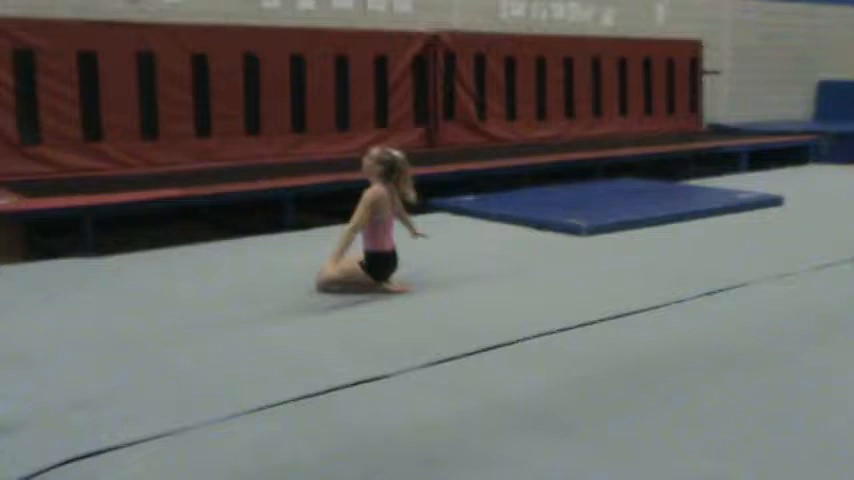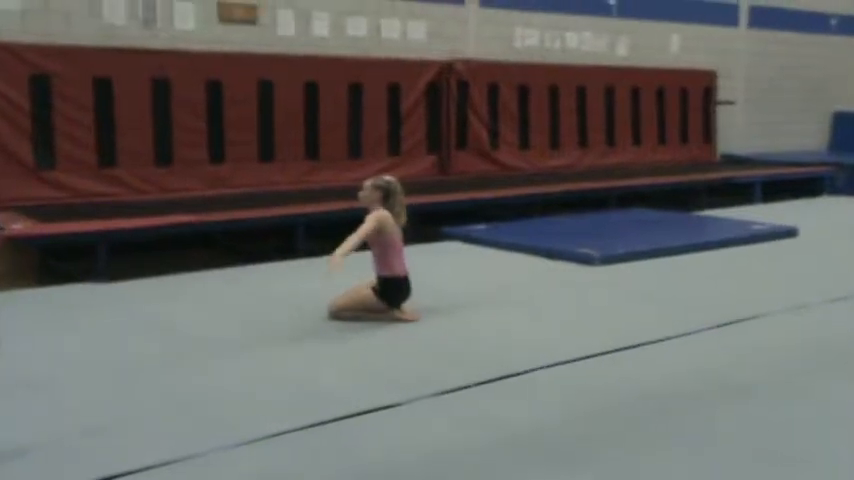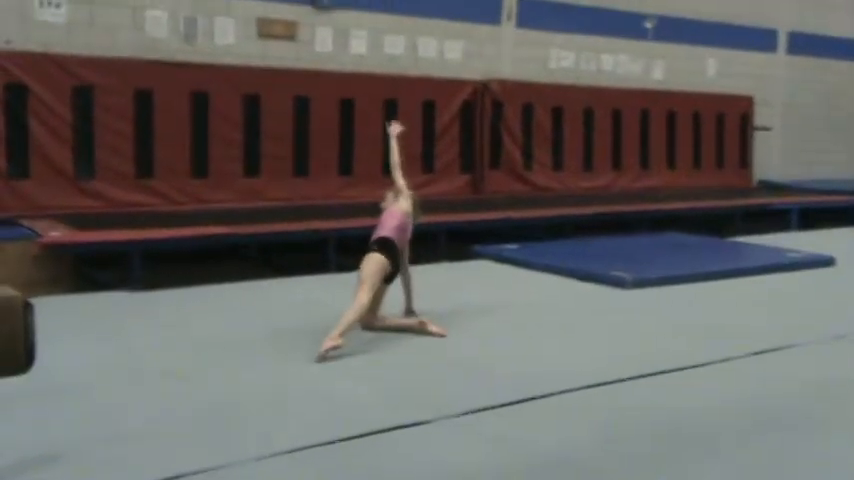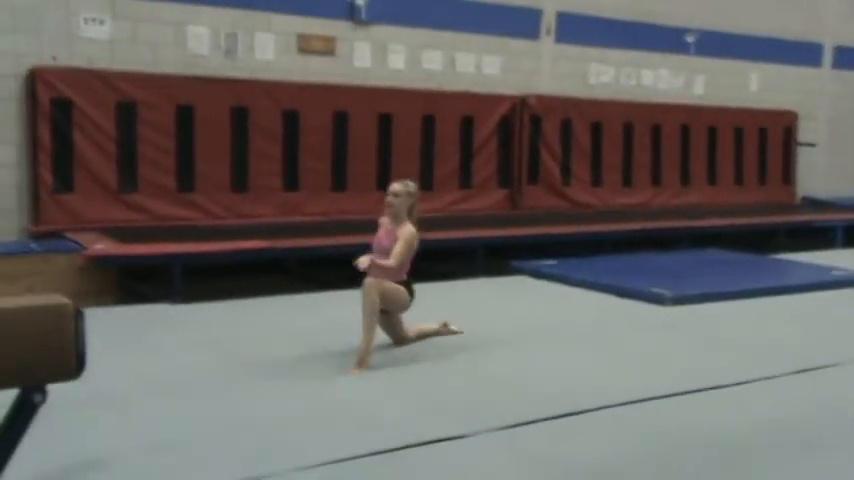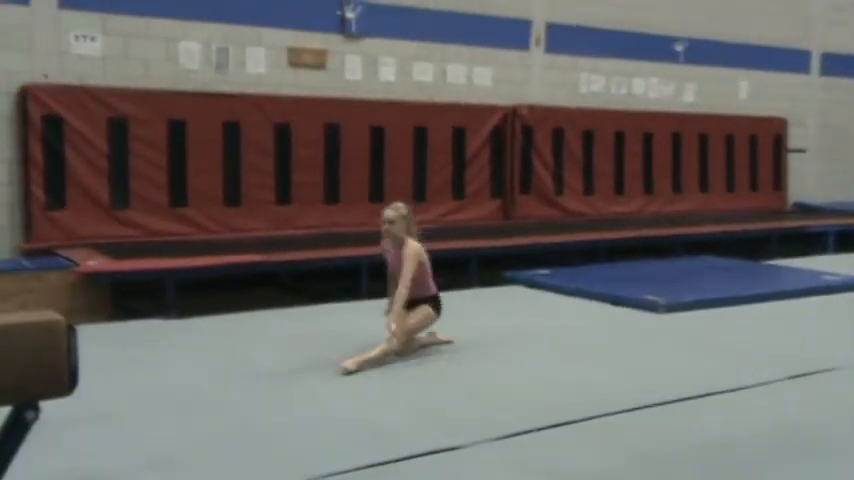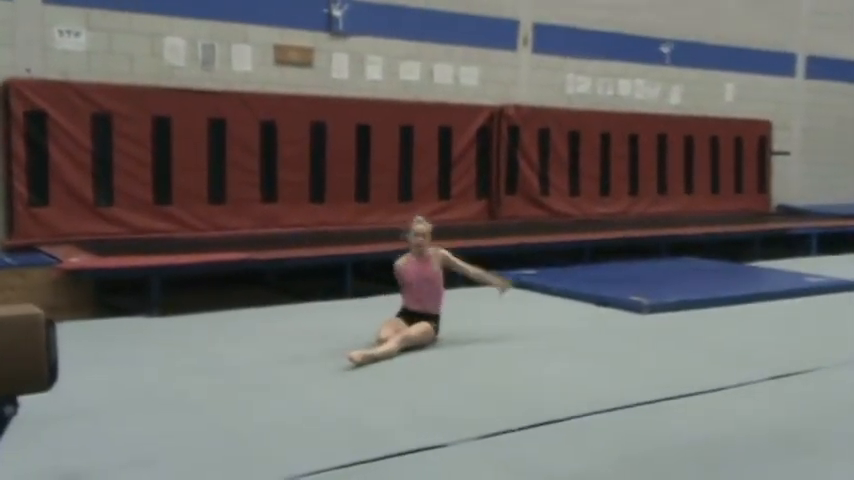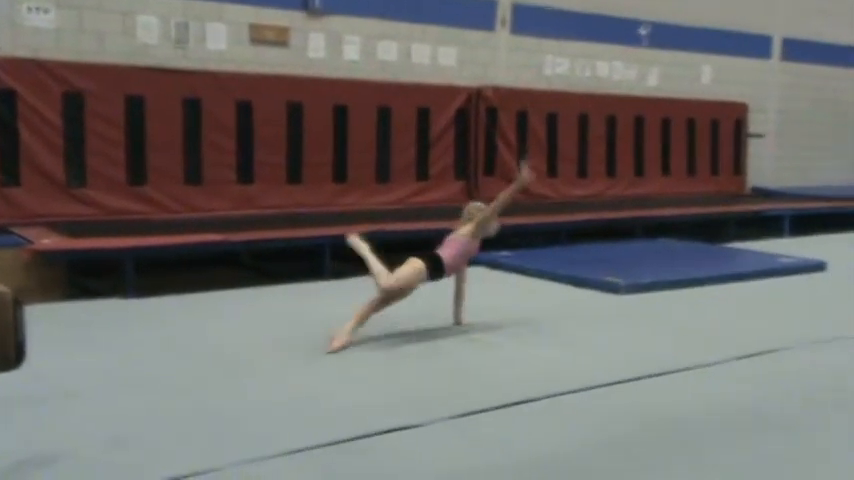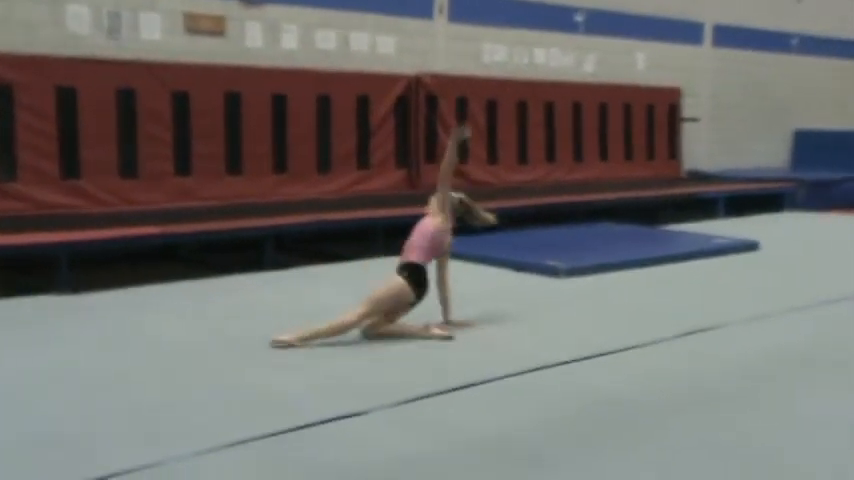
dt=0.7s
person 1, frame 1
left shoulder: (373, 194)
right shoulder: (389, 190)
left elbow: (353, 228)
right elbow: (400, 213)
left wrist: (332, 262)
right wrist: (413, 230)
left hip: (379, 261)
right hip: (387, 257)
left knee: (323, 281)
left ankle: (380, 286)
right ankle: (379, 281)
person 1, frame 2
left shoulder: (377, 216)
right shoulder: (386, 216)
left elbow: (360, 234)
left wrist: (338, 254)
left hip: (392, 287)
right hip: (395, 283)
left knee: (335, 308)
right knee: (343, 299)
left ankle: (392, 313)
right ankle: (389, 307)
person 1, frame 3
left shoulder: (403, 198)
right shoulder: (403, 229)
left elbow: (396, 167)
right elbow: (404, 268)
left wrist: (393, 136)
right wrist: (409, 306)
left hip: (383, 250)
right hip: (390, 258)
left knee: (364, 293)
right knee: (367, 320)
left ankle: (336, 336)
right ankle: (417, 324)
person 1, frame 4
left shoulder: (408, 232)
right shoulder: (383, 222)
left elbow: (393, 265)
left wrist: (371, 260)
left hip: (400, 292)
right hip: (382, 292)
left knee: (370, 284)
right knee: (400, 337)
left ankle: (364, 355)
right ankle: (439, 328)
person 1, frame 5
left shoulder: (412, 249)
right shoulder: (386, 244)
left elbow: (404, 286)
left wrist: (393, 321)
right wrist: (391, 305)
left hip: (428, 303)
right hip: (407, 302)
left knee: (397, 335)
right knee: (398, 343)
right ankle: (431, 338)
person 1, frame 6
left shoulder: (439, 255)
right shoulder: (400, 265)
left elbow: (469, 270)
left wrist: (495, 281)
left hip: (429, 320)
right hip: (406, 315)
left knee: (403, 338)
right knee: (383, 337)
left ankle: (370, 354)
person 1, frame 7
left shoulder: (465, 247)
right shoulder: (475, 227)
left elbow: (460, 282)
right elbow: (497, 205)
left wrist: (457, 318)
right wrist: (518, 184)
left hip: (432, 266)
right hip: (426, 262)
left knee: (384, 298)
right knee: (387, 286)
left ankle: (346, 333)
right ankle: (364, 249)
person 1, frame 8
left shoulder: (438, 215)
right shoulder: (445, 240)
left elbow: (443, 179)
right elbow: (442, 279)
left wrist: (453, 141)
right wrist: (447, 318)
left hip: (409, 277)
right hip: (416, 281)
right knee: (369, 328)
